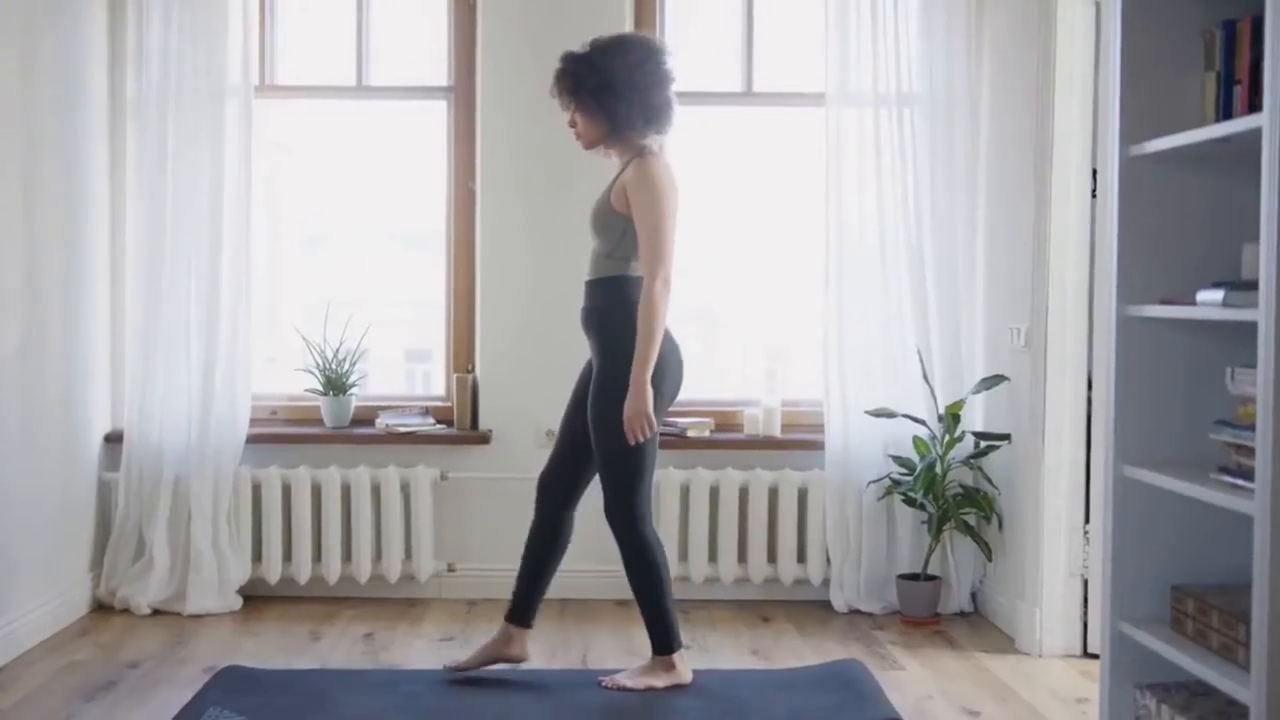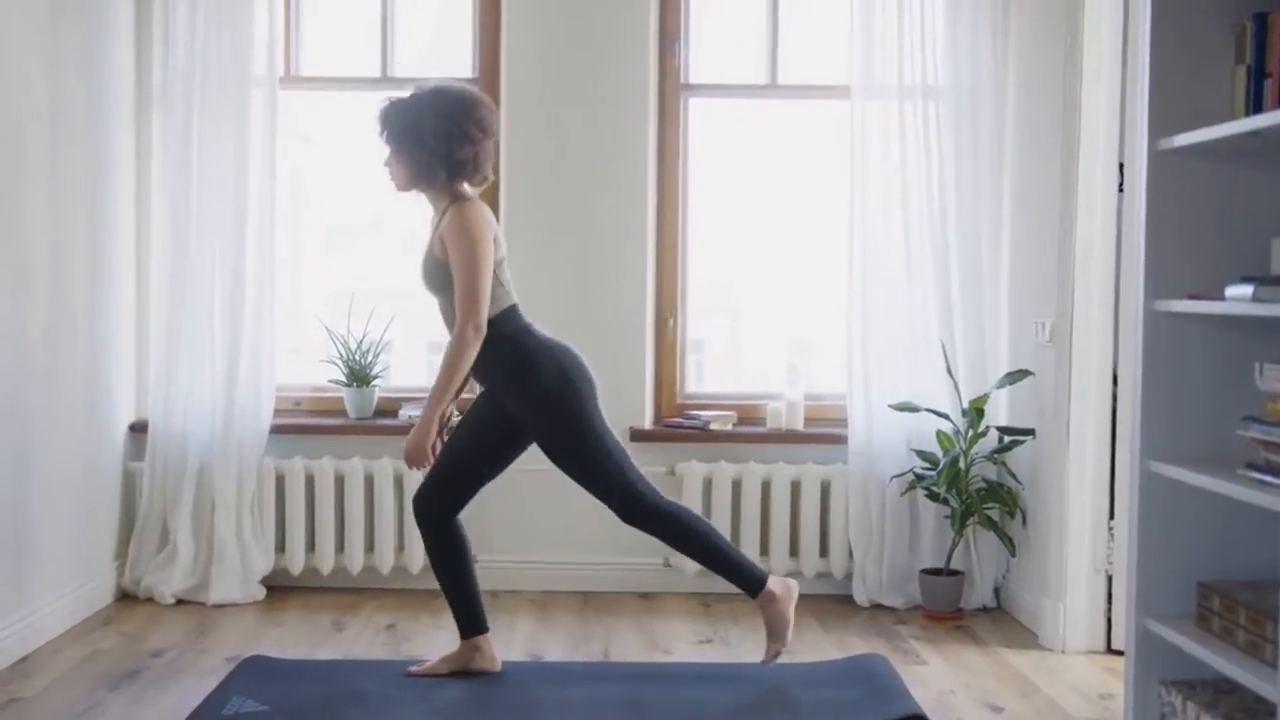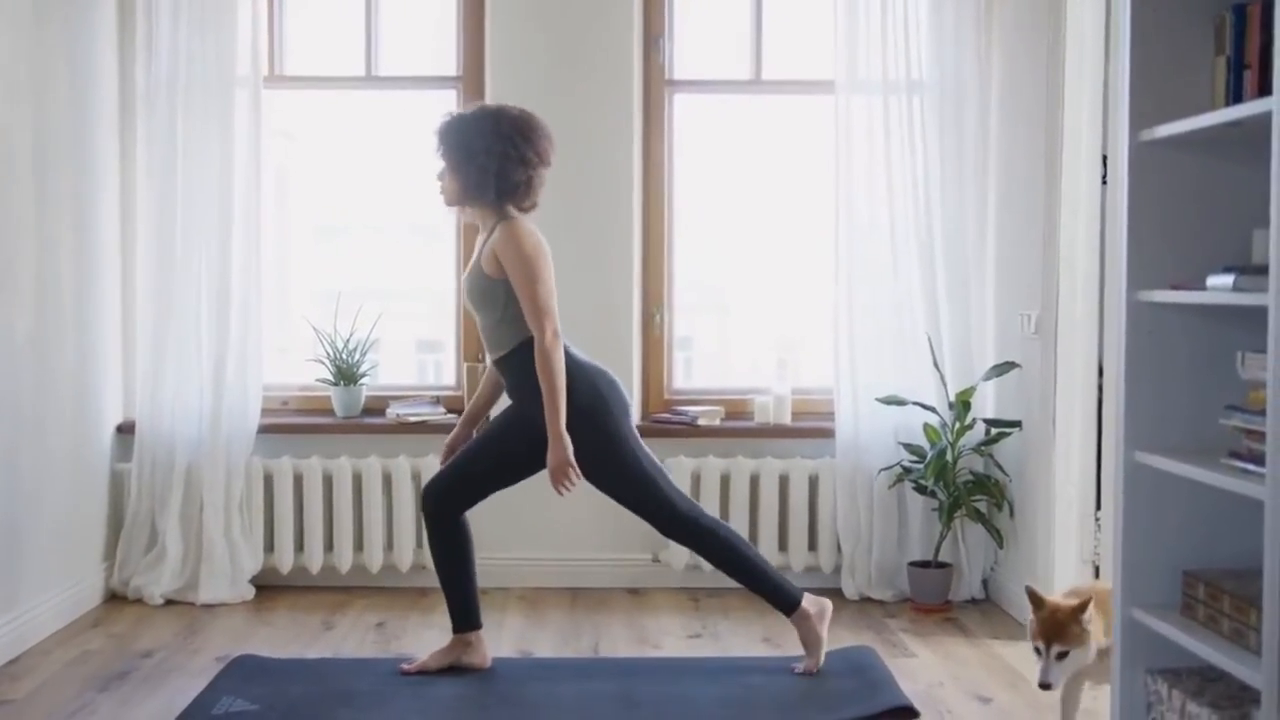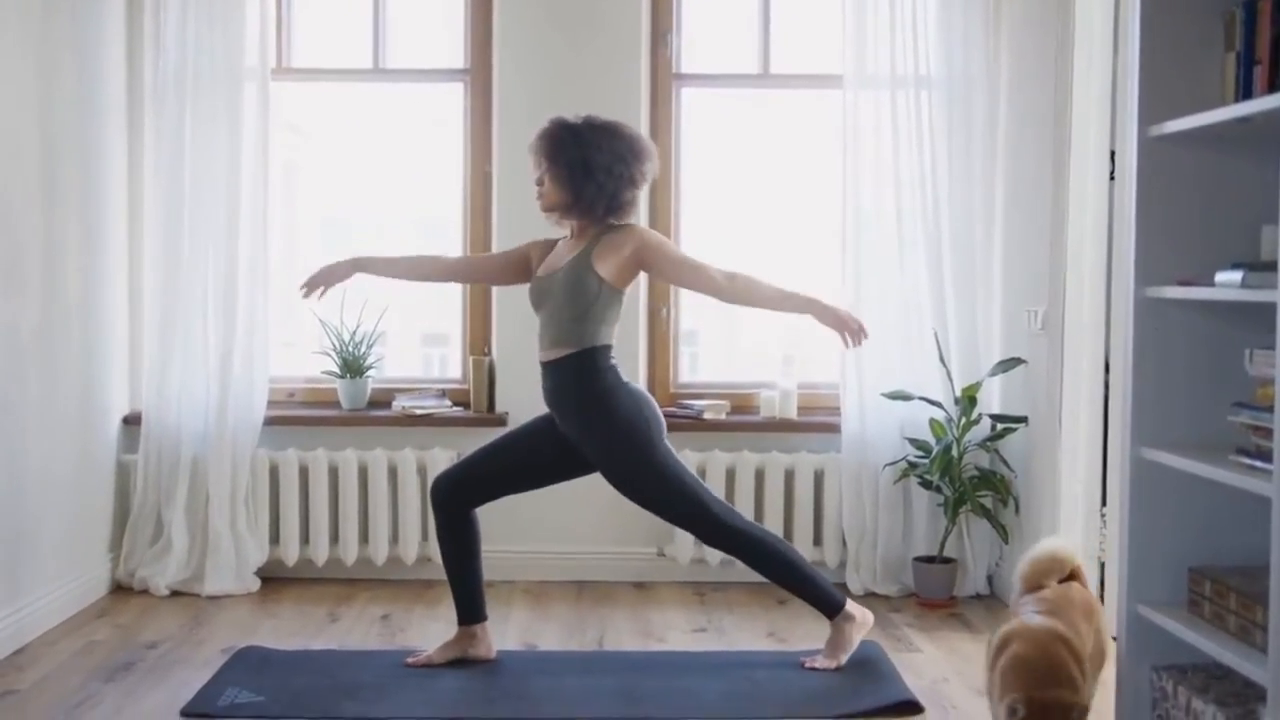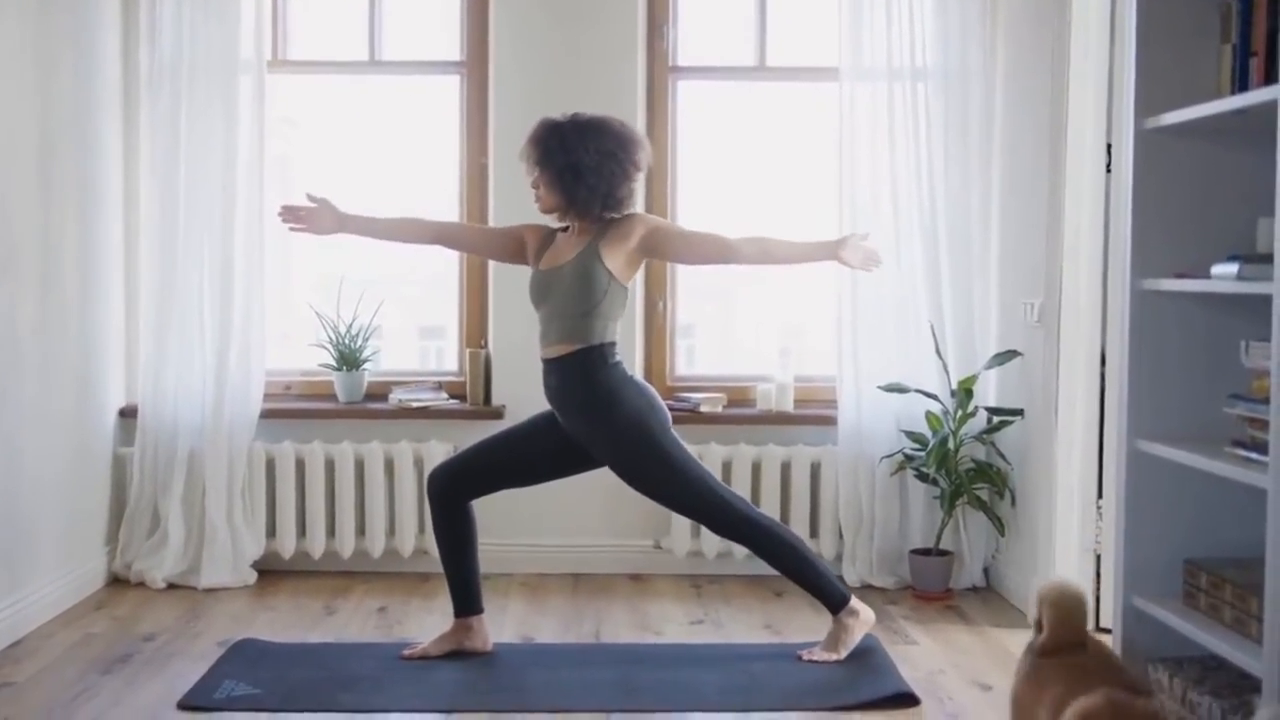
dt=1s
person 1, frame 1
left shoulder: (648, 172)
right shoulder: (631, 171)
left elbow: (657, 281)
left wrist: (642, 382)
left hip: (633, 359)
right hip: (611, 357)
left knee: (626, 511)
right knee: (554, 492)
left ankle: (669, 659)
right ankle: (514, 633)
person 1, frame 2
left shoulder: (465, 218)
right shoulder: (449, 216)
left elbow: (472, 329)
left wrist: (428, 419)
right wrist: (441, 414)
left hip: (545, 383)
right hip: (513, 389)
left knee: (636, 504)
right knee: (433, 505)
left ankle: (769, 591)
right ankle: (475, 646)
person 1, frame 3
left shoulder: (515, 236)
right shoulder: (492, 238)
left elbow: (548, 336)
left wrist: (558, 436)
right wrist: (465, 427)
left hip: (579, 402)
right hip: (538, 405)
left knee: (676, 518)
right knee: (440, 499)
left ankle: (804, 610)
right ankle: (467, 642)
person 1, frame 4
left shoulder: (626, 243)
right shoulder: (545, 253)
left elbow: (720, 281)
right elbow: (452, 269)
left wrist: (814, 306)
right wrist: (358, 264)
left hip: (611, 412)
right hip: (570, 419)
left knee: (715, 523)
right knee: (451, 491)
left ankle: (846, 614)
right ankle: (473, 634)
person 1, frame 5
left shoulder: (630, 234)
right shoulder: (538, 241)
left elbow: (734, 248)
right elbow: (439, 232)
left wrist: (830, 250)
right wrist: (344, 222)
left hip: (616, 409)
right hip: (573, 416)
left knee: (727, 514)
right knee: (448, 483)
left ankle: (848, 612)
right ankle: (469, 627)
